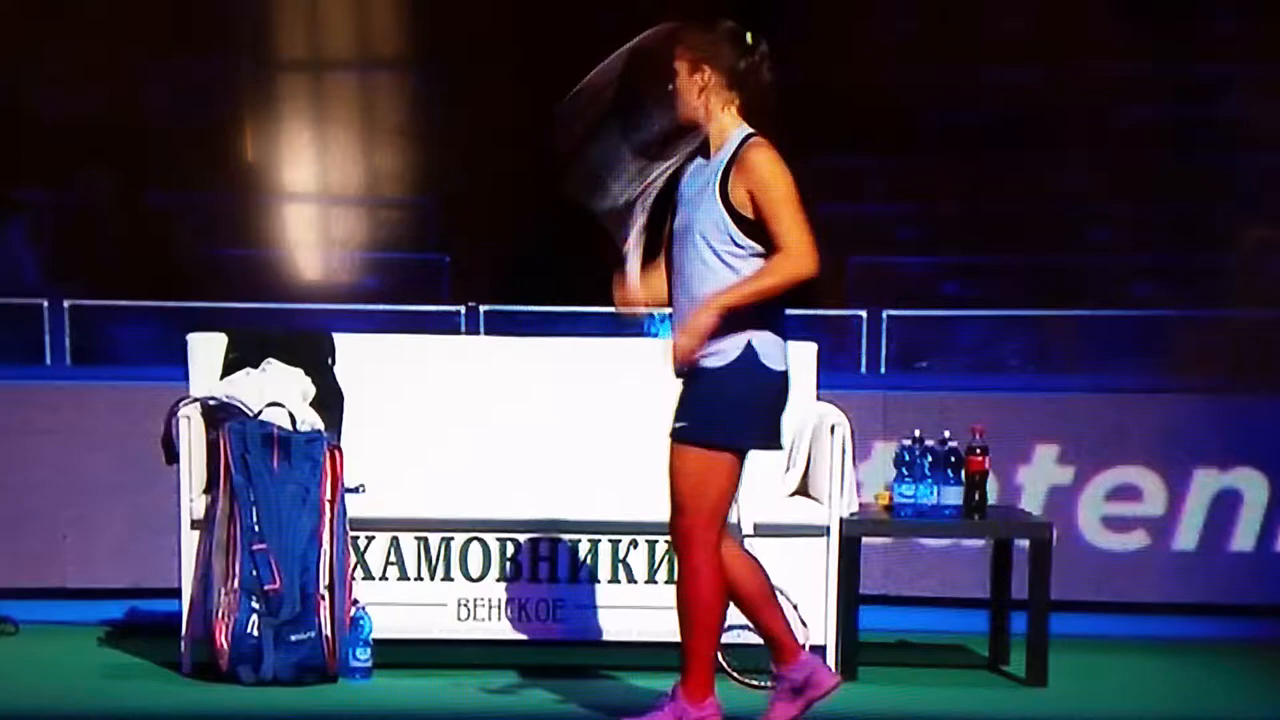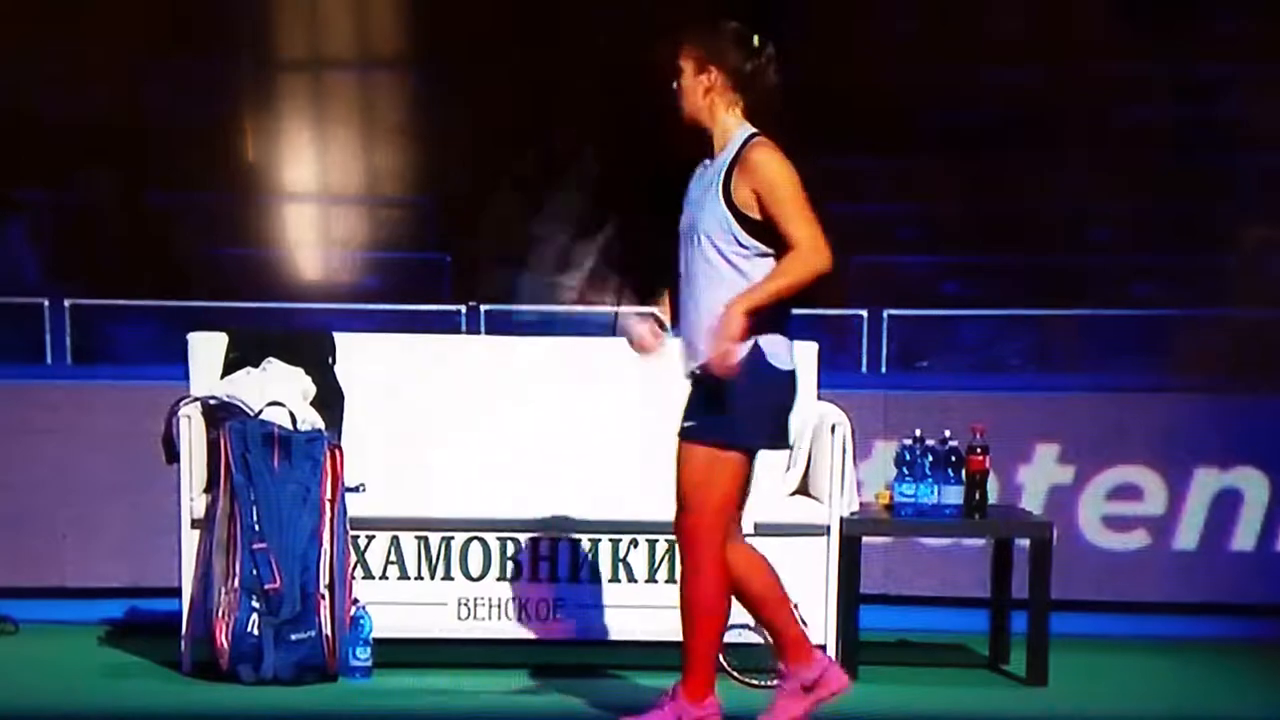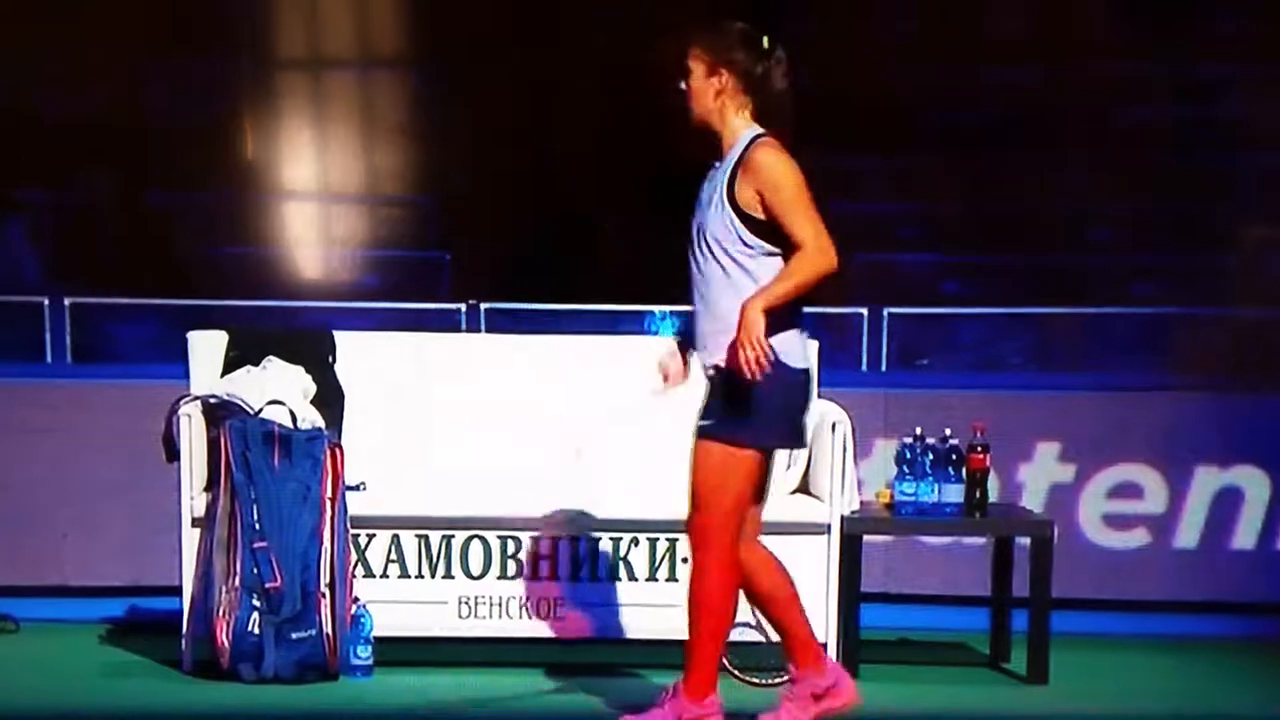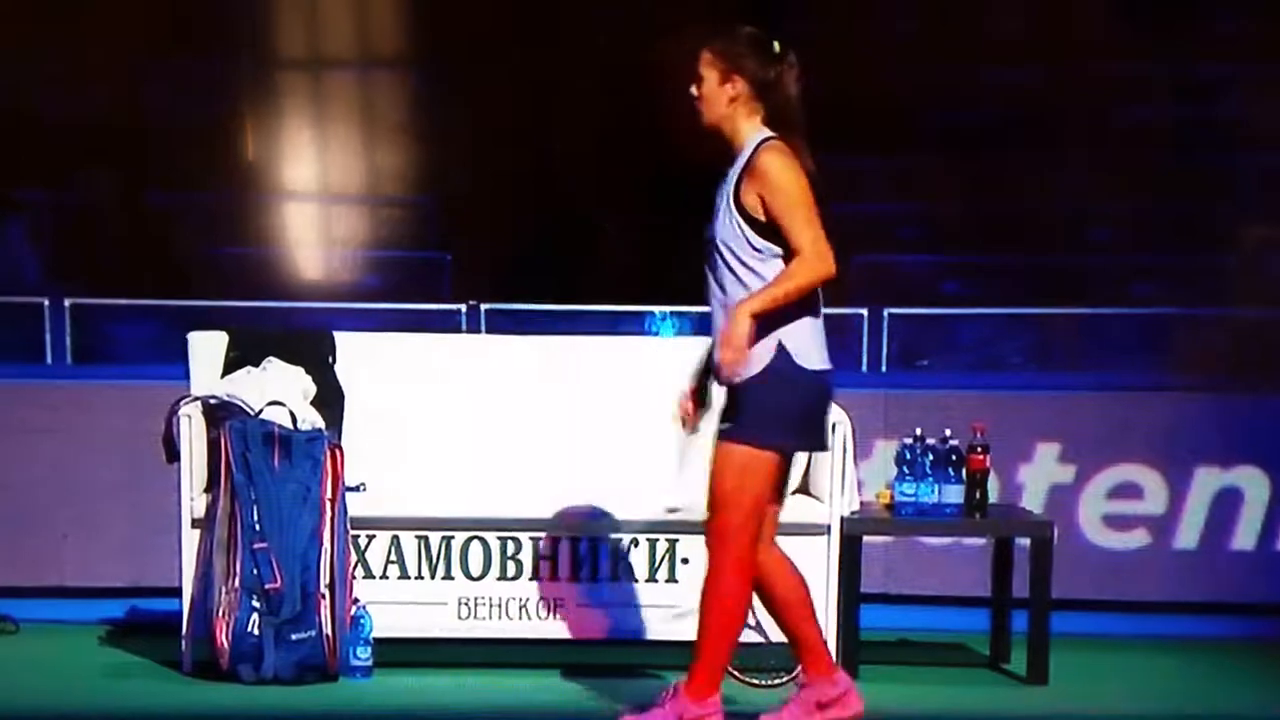
dt=0.1s
person 1, frame 1
left shoulder: (753, 158)
right shoulder: (696, 167)
left elbow: (800, 257)
left wrist: (710, 309)
right wrist: (646, 287)
left hip: (736, 371)
right hip: (712, 371)
left knee: (695, 538)
right knee: (710, 537)
right ankle: (795, 663)
person 1, frame 2
left shoulder: (757, 159)
right shoulder: (709, 169)
left elbow: (813, 254)
left wrist: (739, 310)
right wrist: (657, 318)
left hip: (746, 371)
right hip: (720, 373)
left knee: (699, 537)
right knee: (717, 538)
person 1, frame 3
left shoulder: (764, 158)
right shoulder: (725, 167)
left elbow: (819, 253)
left wrist: (757, 309)
right wrist: (686, 345)
left hip: (761, 374)
right hip: (735, 374)
left knee: (712, 537)
right knee: (735, 539)
person 1, frame 4
left shoulder: (771, 161)
right shoulder: (742, 169)
left elbow: (817, 261)
left wrist: (746, 313)
right wrist: (707, 374)
left hip: (779, 374)
right hip: (757, 375)
left knee: (729, 537)
right knee: (753, 541)
